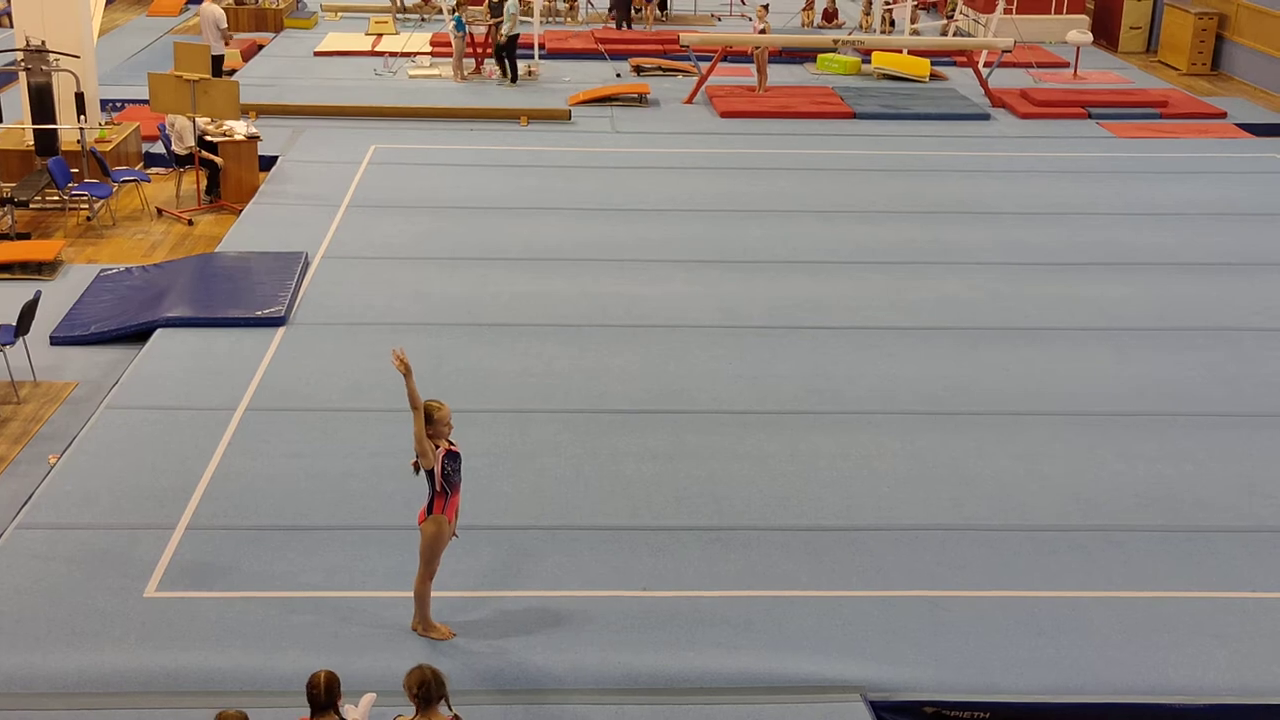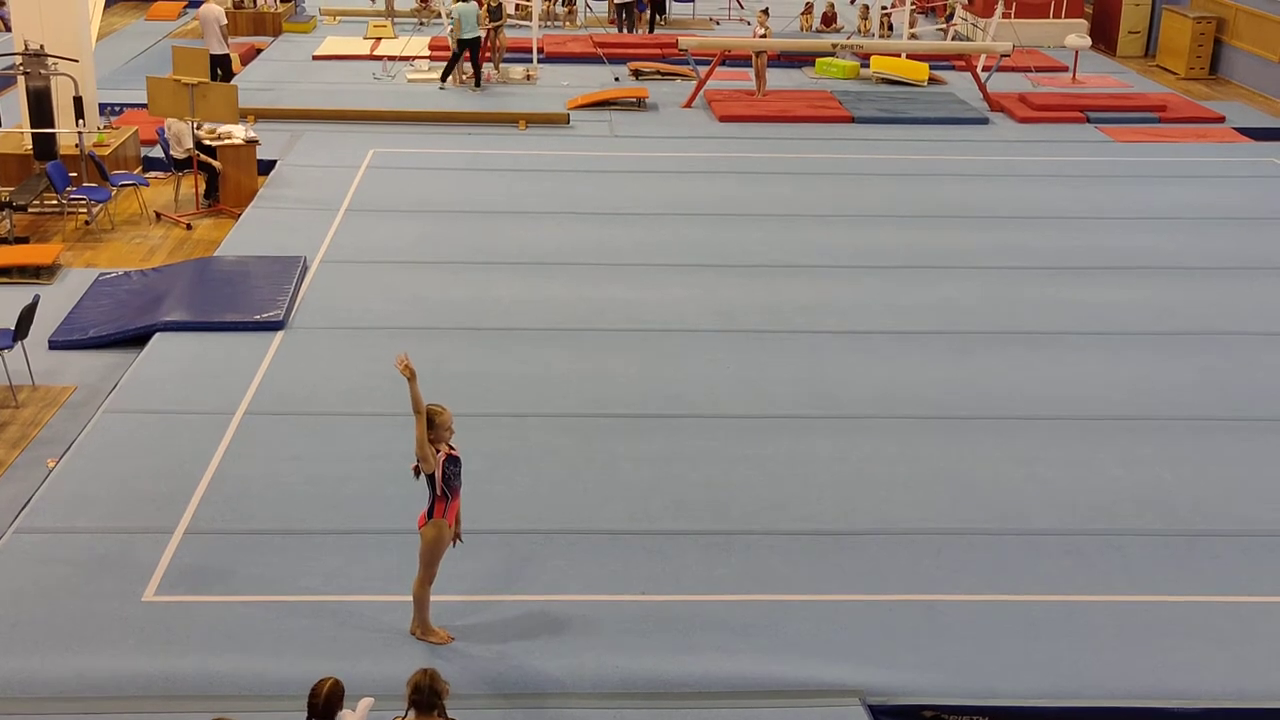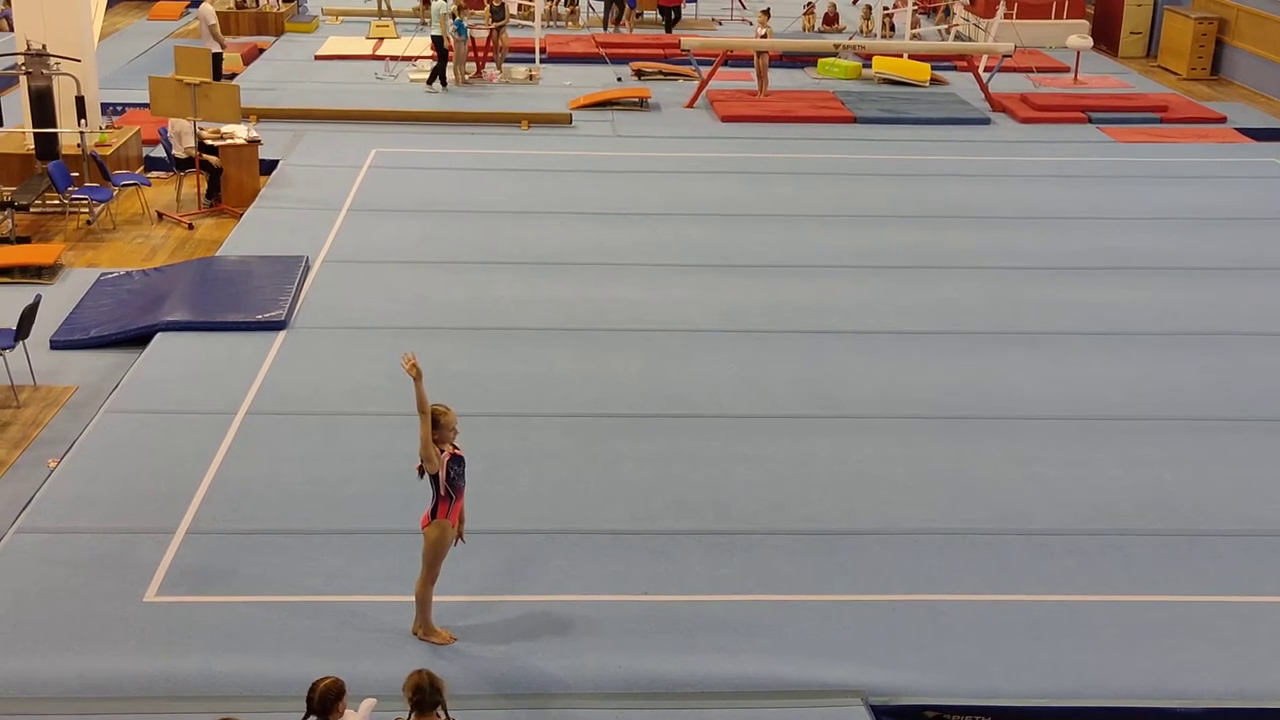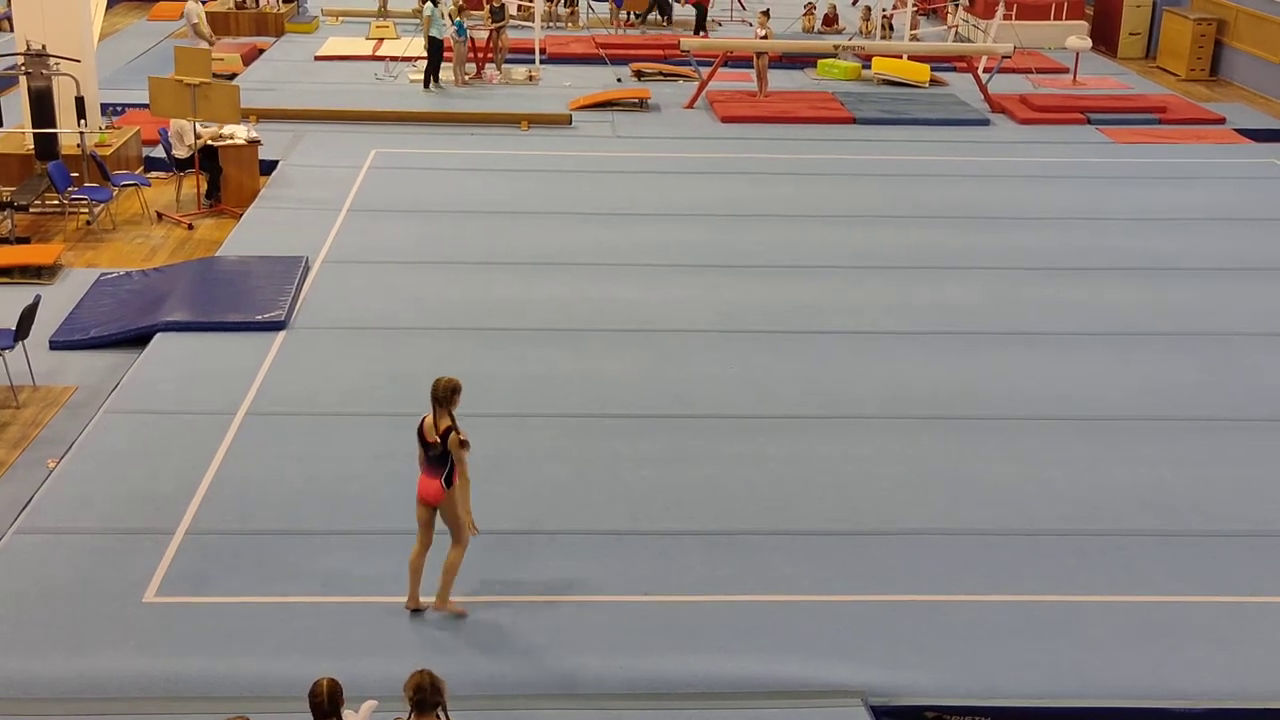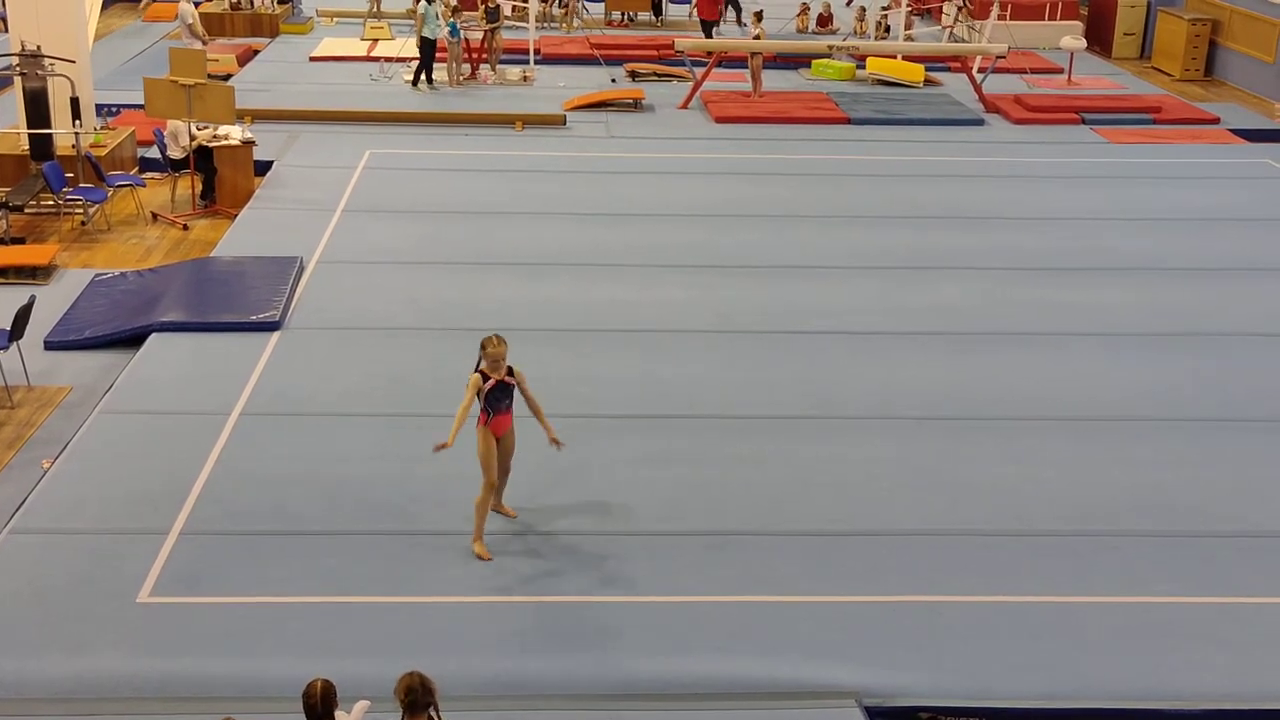
dt=1s
person 1, frame 1
left shoulder: (450, 446)
right shoulder: (427, 450)
right elbow: (417, 410)
left wrist: (454, 520)
right wrist: (408, 376)
left hip: (446, 516)
right hip: (435, 518)
left knee: (430, 570)
right knee: (427, 572)
left ankle: (421, 619)
right ankle: (425, 624)
person 1, frame 2
left shoulder: (450, 451)
right shoulder: (428, 454)
right elbow: (419, 414)
left wrist: (457, 523)
right wrist: (412, 381)
left hip: (445, 520)
right hip: (434, 522)
left knee: (428, 575)
right knee: (426, 575)
left ankle: (419, 623)
right ankle: (423, 628)
person 1, frame 3
left shoulder: (454, 451)
right shoulder: (432, 455)
right elbow: (423, 414)
left wrist: (460, 522)
right wrist: (417, 381)
left hip: (449, 521)
right hip: (437, 523)
left knee: (431, 575)
right knee: (428, 576)
left ankle: (422, 623)
right ankle: (425, 629)
person 1, frame 4
left shoulder: (423, 423)
right shoulder: (455, 435)
right elbow: (462, 474)
right wrist: (467, 511)
left hip: (423, 485)
right hip: (444, 490)
left knee: (423, 543)
right knee: (460, 539)
left ankle: (412, 598)
right ankle: (442, 598)
person 1, frame 5
left shoulder: (514, 374)
right shoulder: (478, 378)
left elbow: (531, 403)
right elbow: (465, 407)
left wrist: (549, 431)
right wrist: (451, 438)
left hip: (507, 427)
right hip: (487, 430)
left knee: (505, 469)
right knee: (490, 482)
left ankle: (498, 503)
right ankle: (477, 538)
